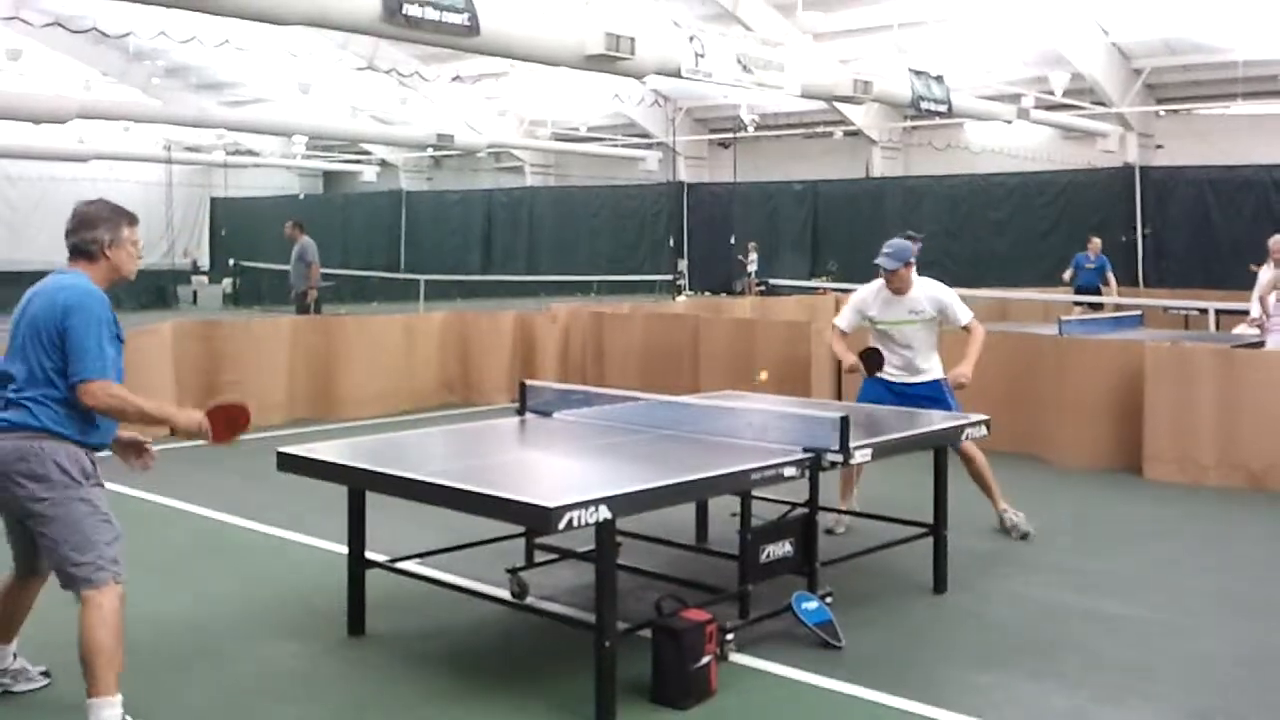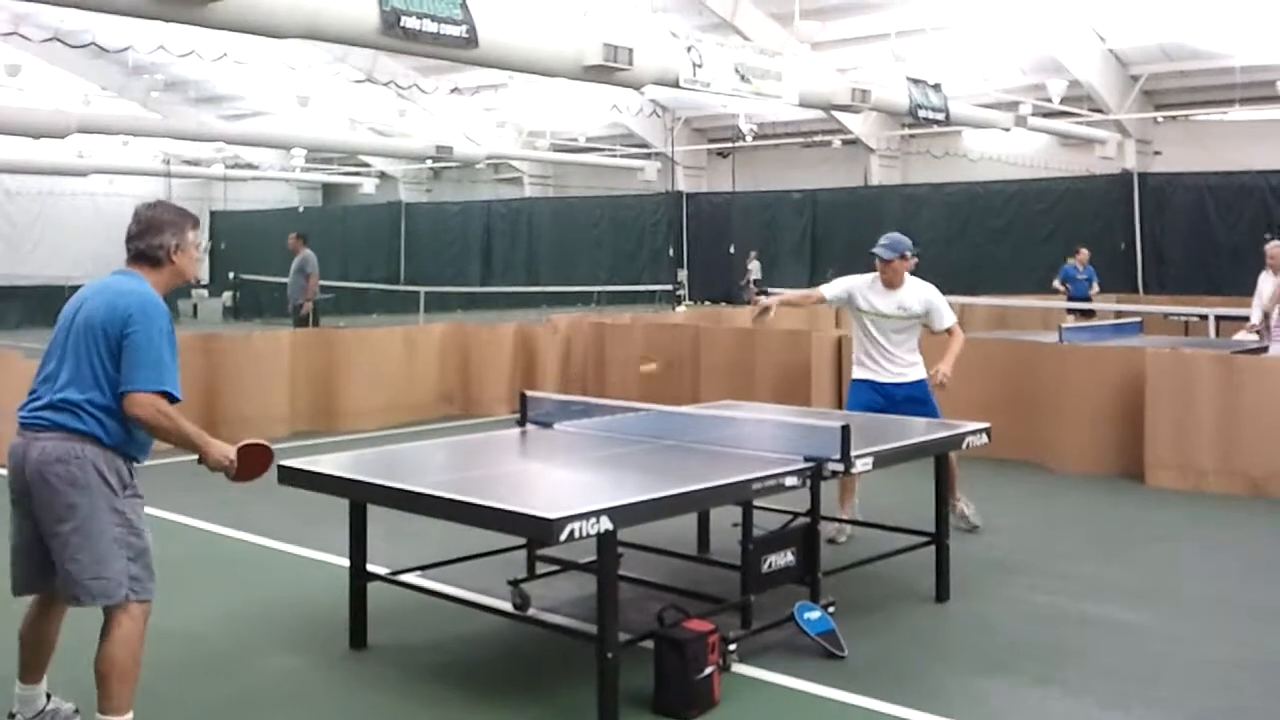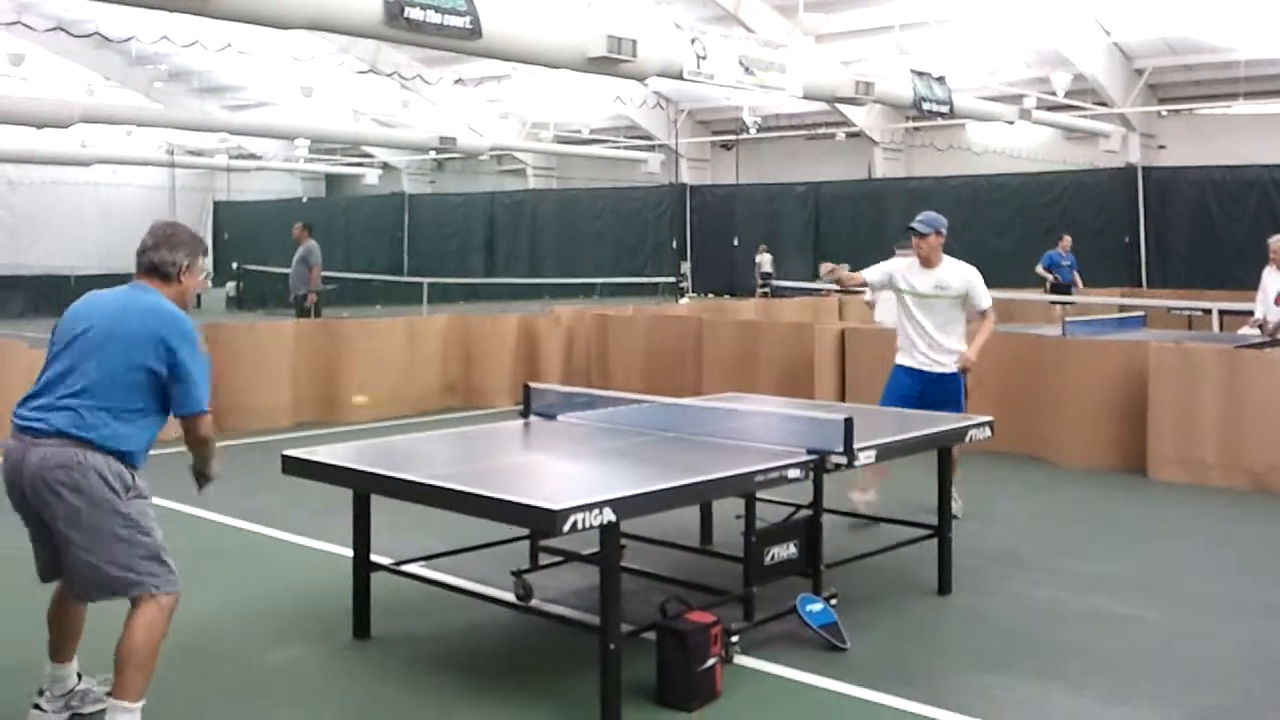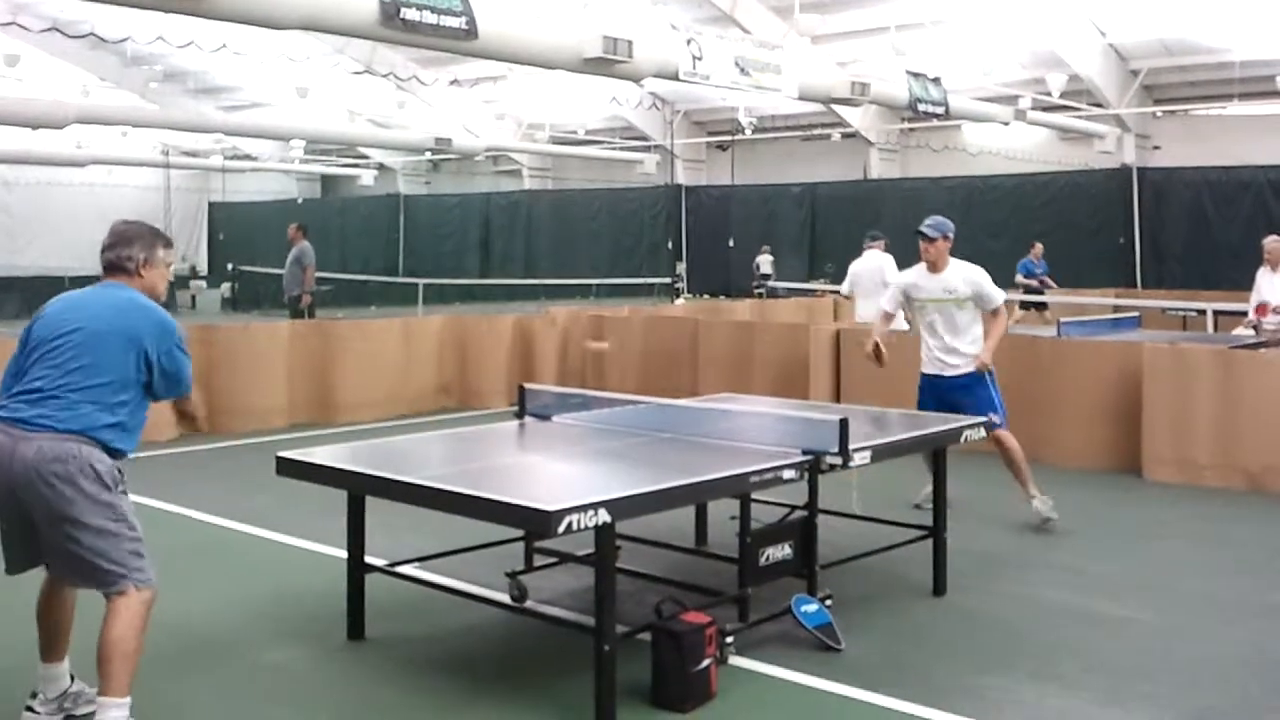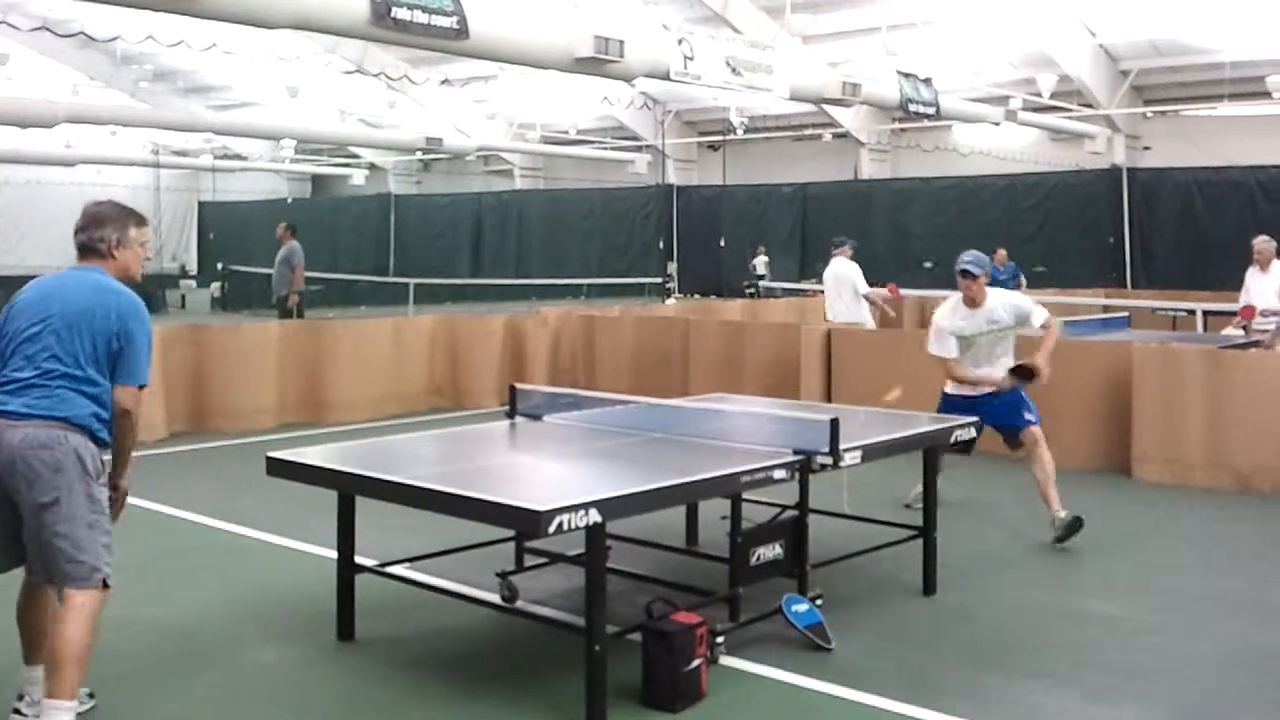
dt=0.3s
person 1, frame 1
left shoulder: (45, 292)
right shoulder: (85, 301)
right elbow: (93, 394)
left wrist: (112, 437)
right wrist: (171, 416)
right hip: (47, 454)
right knee: (102, 585)
person 1, frame 2
left shoulder: (93, 293)
right shoulder: (146, 307)
right elbow: (142, 406)
right wrist: (208, 447)
left hip: (31, 448)
right hip: (83, 460)
left knee: (52, 591)
right knee: (128, 603)
person 1, frame 3
left shoulder: (87, 304)
right shoulder: (175, 325)
right elbow: (198, 426)
right wrist: (204, 465)
right hip: (85, 468)
left knee: (77, 574)
right knee: (157, 593)
person 1, frame 4
left shoulder: (55, 307)
right shoulder: (154, 322)
right elbow: (189, 407)
right wrist: (195, 419)
right hip: (72, 458)
left knee: (62, 568)
right knee: (132, 590)
person 1, frame 5
right shoulder: (124, 304)
right elbow: (125, 402)
right wrist: (120, 470)
right hip: (60, 444)
left knee: (43, 574)
right knee: (81, 588)
person 2, frame 1
left shoulder: (937, 294)
right shoulder: (867, 296)
left elbow: (975, 330)
right elbow: (836, 332)
left wrist: (966, 366)
right wrist: (844, 356)
left hip: (928, 381)
right hip: (881, 380)
left knee: (963, 445)
left ankle: (1003, 509)
right ankle: (843, 508)
person 2, frame 2
left shoulder: (926, 293)
right shoulder: (856, 286)
left elbow: (956, 333)
right elbow: (811, 296)
left wrist: (947, 363)
right wrist: (777, 299)
left hip: (912, 381)
right hip: (868, 382)
left ankle: (956, 502)
right ankle: (845, 516)
person 2, frame 3
left shoulder: (965, 274)
right shoulder: (897, 269)
left elbow: (988, 317)
right elbow: (856, 280)
left wrist: (973, 349)
right wrist: (839, 276)
left hip: (949, 370)
right hip: (907, 367)
left ankle: (949, 491)
person 2, frame 4
left shoulder: (972, 275)
right shoulder: (906, 280)
left elbow: (999, 314)
right elbow: (884, 316)
left wrist: (987, 350)
right wrist: (874, 337)
left hip: (971, 371)
right hip: (933, 373)
left knee: (999, 435)
left ankle: (1034, 496)
person 2, frame 5
left shoulder: (1011, 302)
right shoulder: (945, 316)
left elbow: (1052, 326)
right elbow: (952, 370)
left wrist: (1042, 358)
right wrist: (989, 380)
left hip: (1004, 389)
right hip: (962, 394)
left knee: (1033, 437)
left ankle: (1057, 516)
